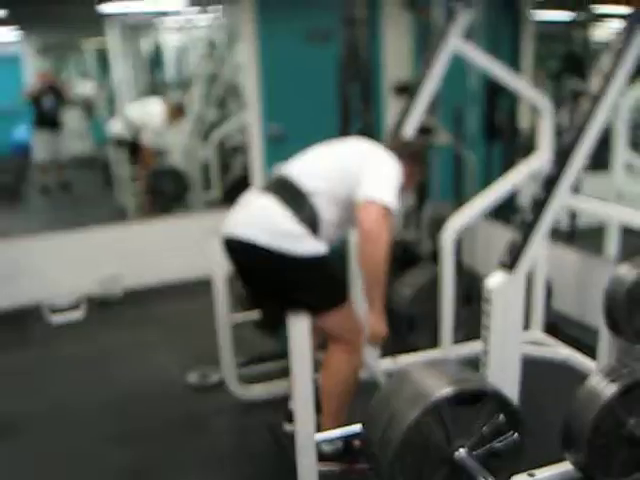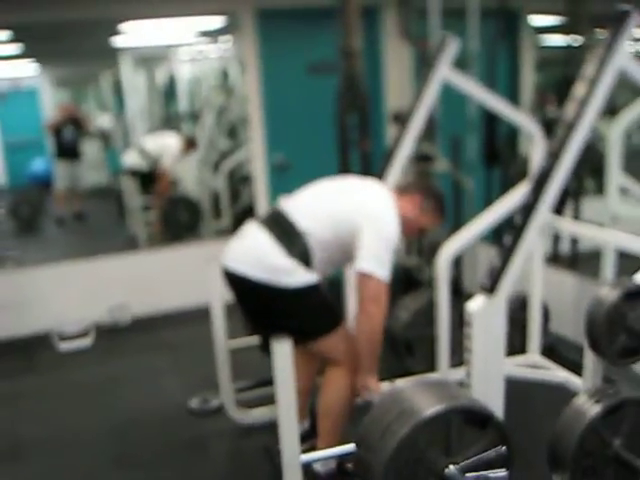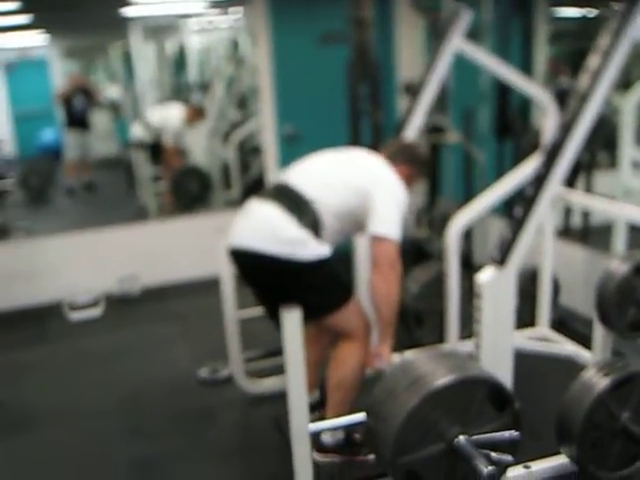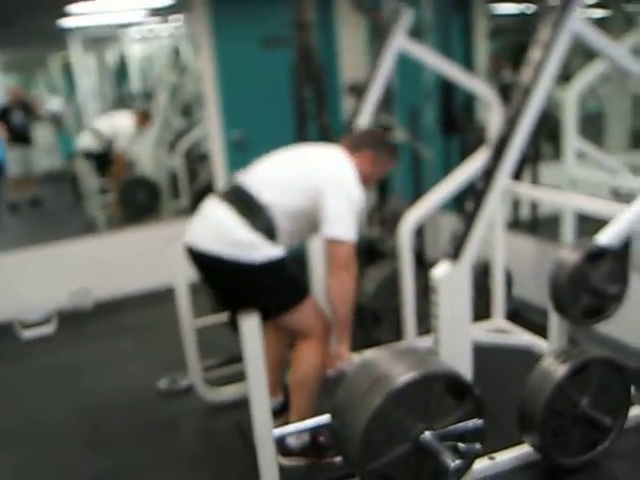
dt=1s
person 1, frame 1
left shoulder: (356, 153)
right shoulder: (386, 165)
right elbow: (373, 230)
right wrist: (376, 312)
left hip: (240, 228)
right hip: (282, 240)
right knee: (347, 338)
right ankle: (330, 445)
person 1, frame 2
left shoulder: (367, 191)
right shoulder: (384, 220)
right elbow: (371, 305)
right wrist: (368, 376)
left hip: (240, 256)
right hip: (272, 271)
left knee: (308, 343)
right knee: (344, 359)
person 1, frame 3
left shoulder: (348, 160)
right shoulder: (389, 185)
right elbow: (385, 267)
right wrist: (385, 344)
left hip: (243, 238)
right hip: (286, 246)
left knee: (317, 319)
right knee: (354, 332)
right ankle: (332, 438)
person 1, frame 4
left shoulder: (311, 155)
right shoulder: (345, 181)
right elbow: (341, 267)
right wrist: (344, 345)
left hip: (203, 234)
right hip: (240, 248)
left knee: (276, 316)
right knee: (314, 331)
left ankle: (273, 408)
right ankle: (297, 441)
